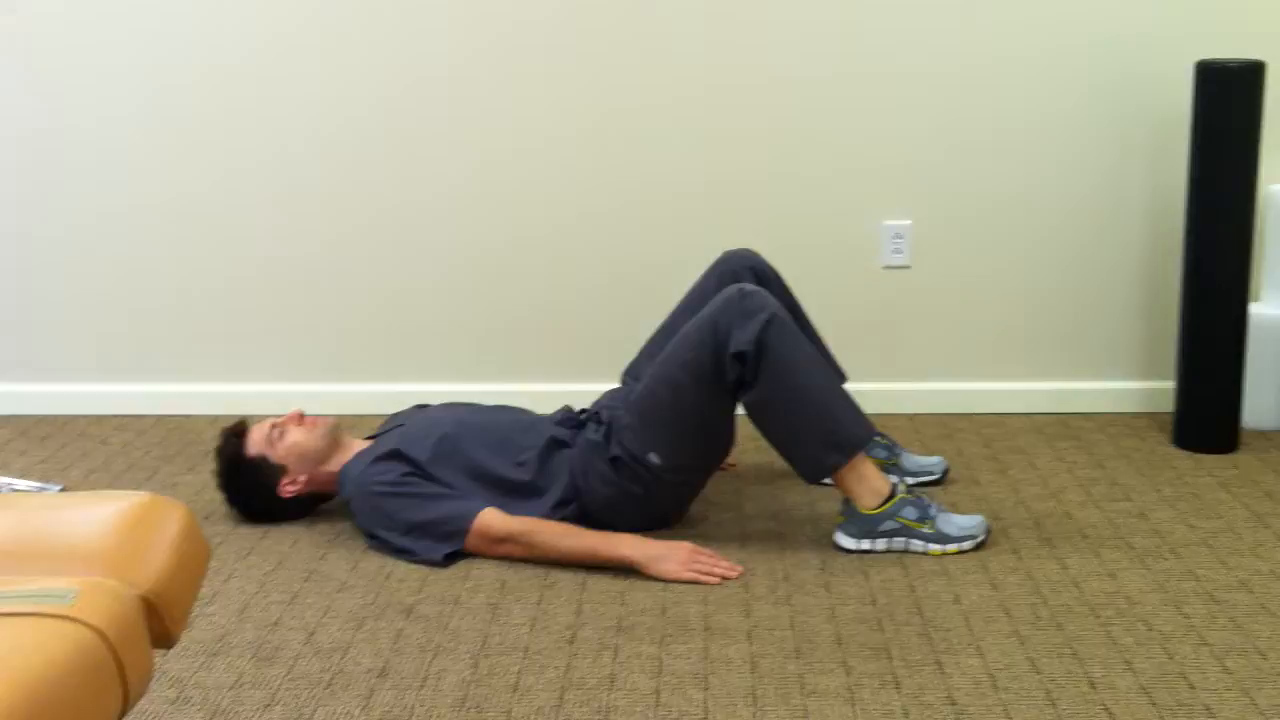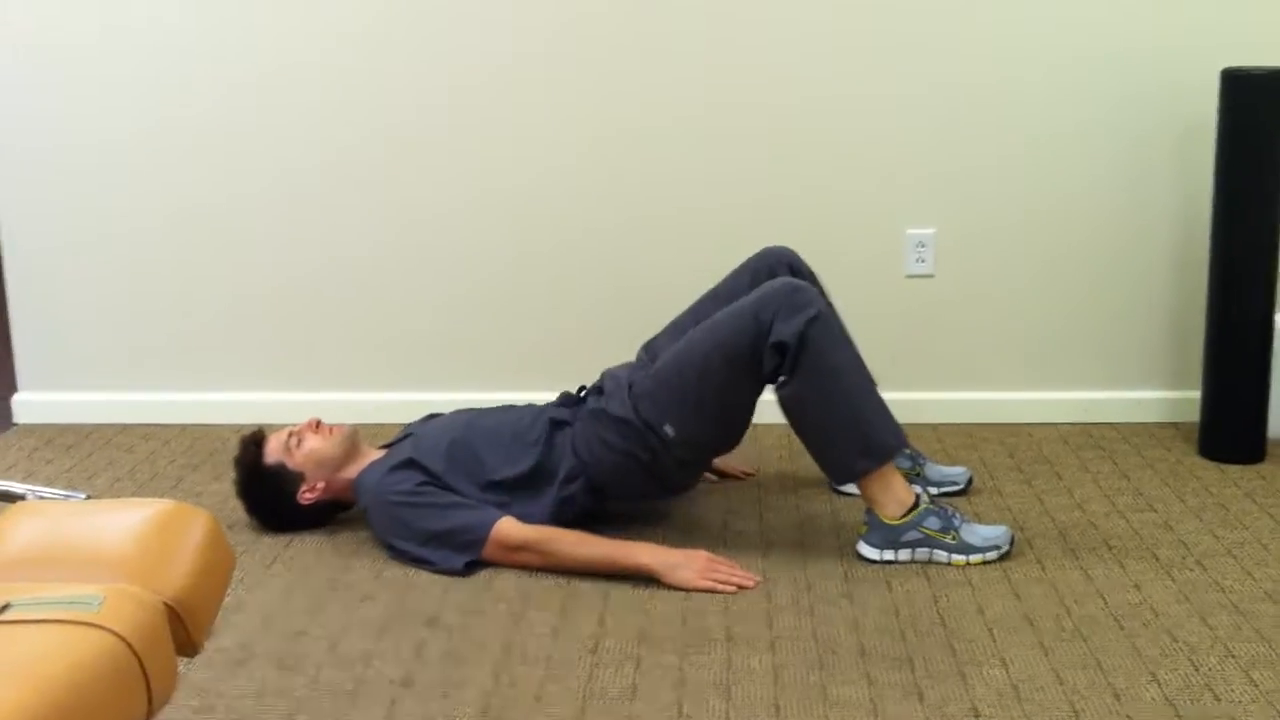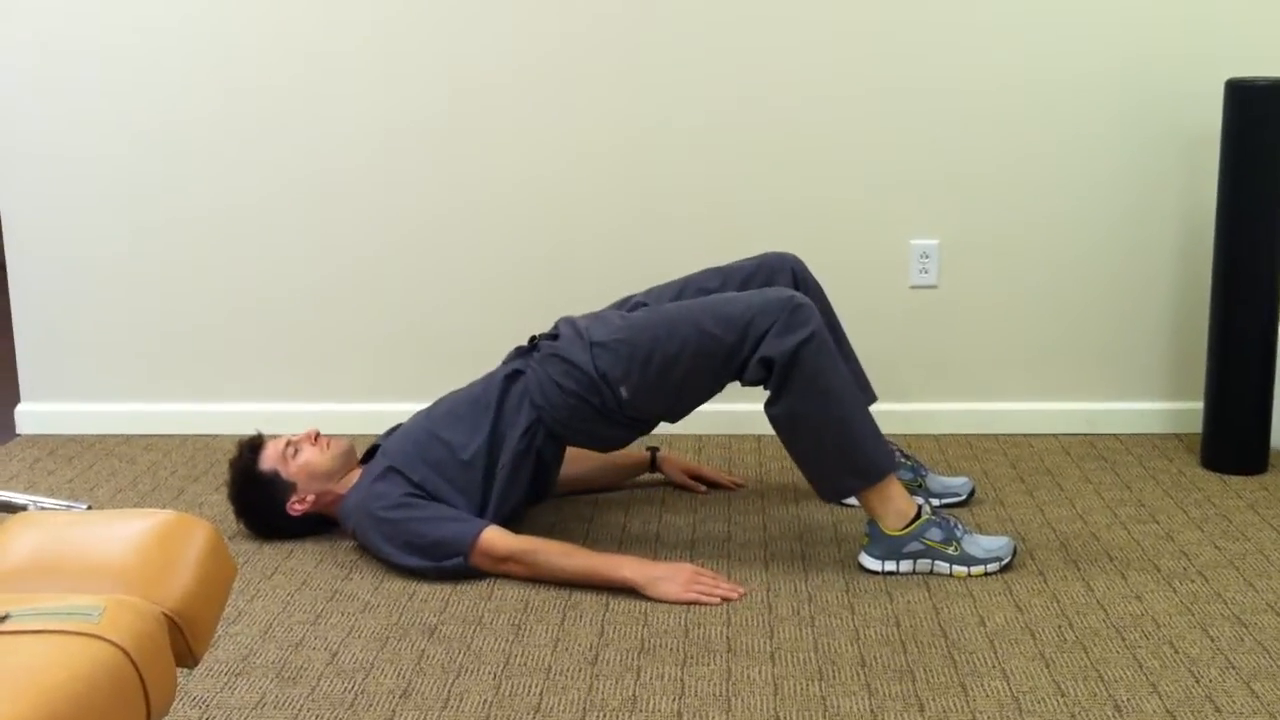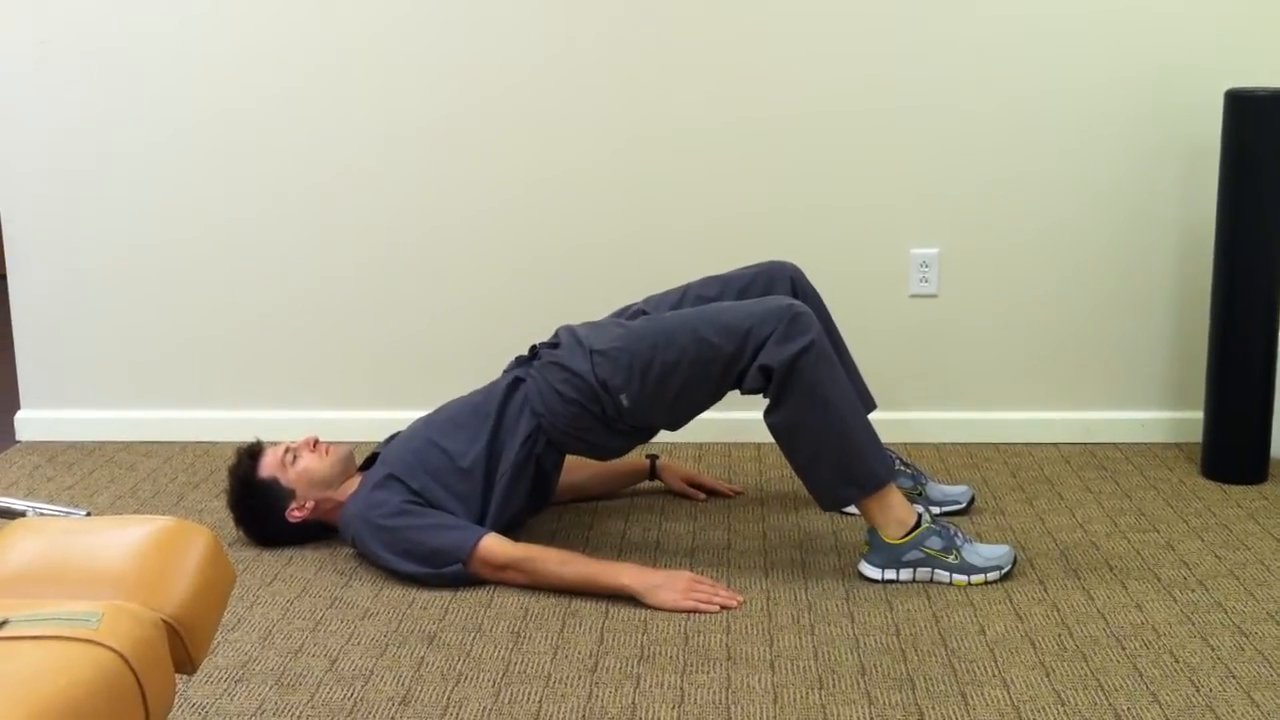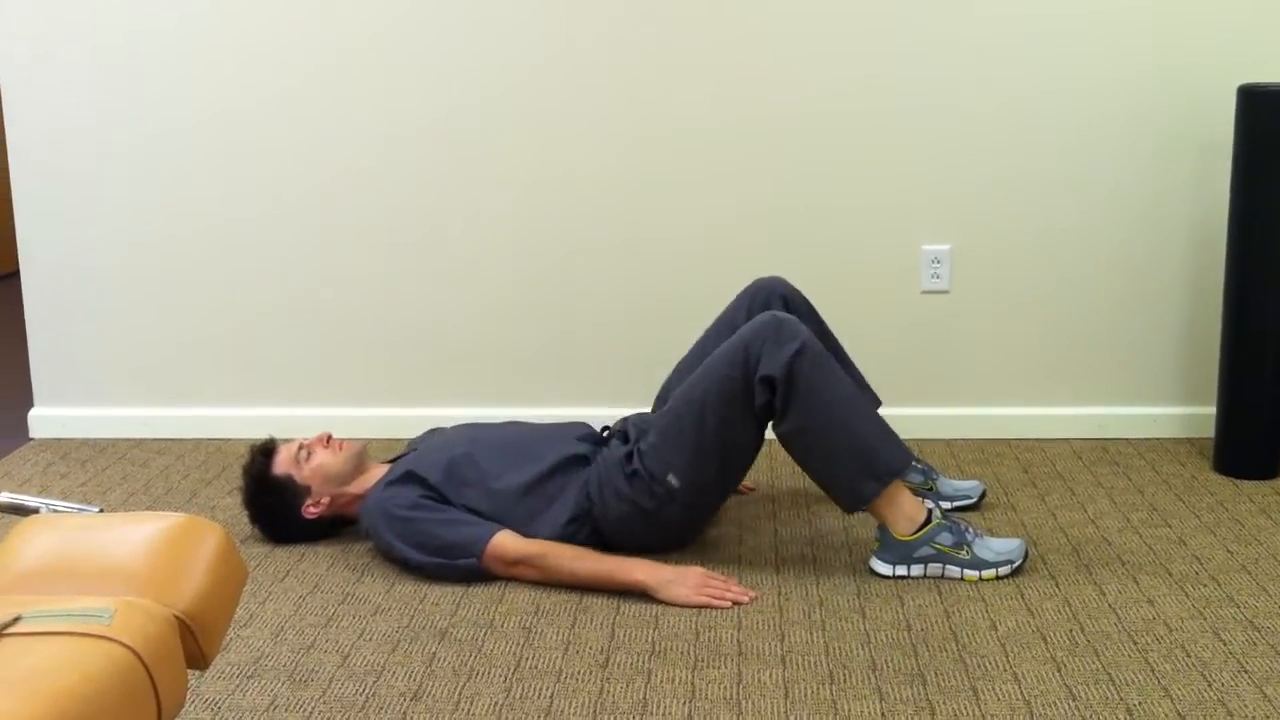
dt=1s
person 1, frame 1
left shoulder: (396, 433)
right shoulder: (374, 491)
right elbow: (501, 534)
left wrist: (685, 422)
right wrist: (638, 551)
left hip: (602, 428)
right hip: (617, 475)
left knee: (740, 270)
right knee: (744, 315)
left ankle: (855, 444)
right ankle: (876, 505)
person 1, frame 2
left shoulder: (408, 448)
right shoulder: (391, 498)
right elbow: (519, 543)
left wrist: (675, 450)
right wrist: (657, 559)
left hip: (608, 411)
right hip: (617, 444)
left knee: (777, 270)
right knee: (791, 309)
left ankle: (875, 454)
right ankle: (896, 514)
person 1, frame 3
left shoulder: (389, 460)
right shoulder: (376, 510)
right elbow: (505, 552)
left wrist: (652, 461)
right wrist: (642, 573)
left knee: (779, 277)
right knee: (782, 322)
left ankle: (871, 458)
right ankle: (898, 525)
person 1, frame 4
left shoulder: (389, 468)
right shoulder: (375, 519)
right elbow: (503, 560)
left wrist: (650, 467)
right wrist: (639, 580)
left knee: (777, 284)
right knee: (781, 330)
left ankle: (871, 466)
right ankle: (897, 533)
person 1, frame 5
left shoulder: (420, 456)
right shoulder: (392, 514)
right elbow: (516, 555)
left wrist: (705, 455)
right wrist: (652, 576)
left hip: (626, 447)
right hip: (636, 498)
left knee: (770, 299)
right knee: (775, 341)
left ankle: (895, 470)
right ankle: (910, 530)
